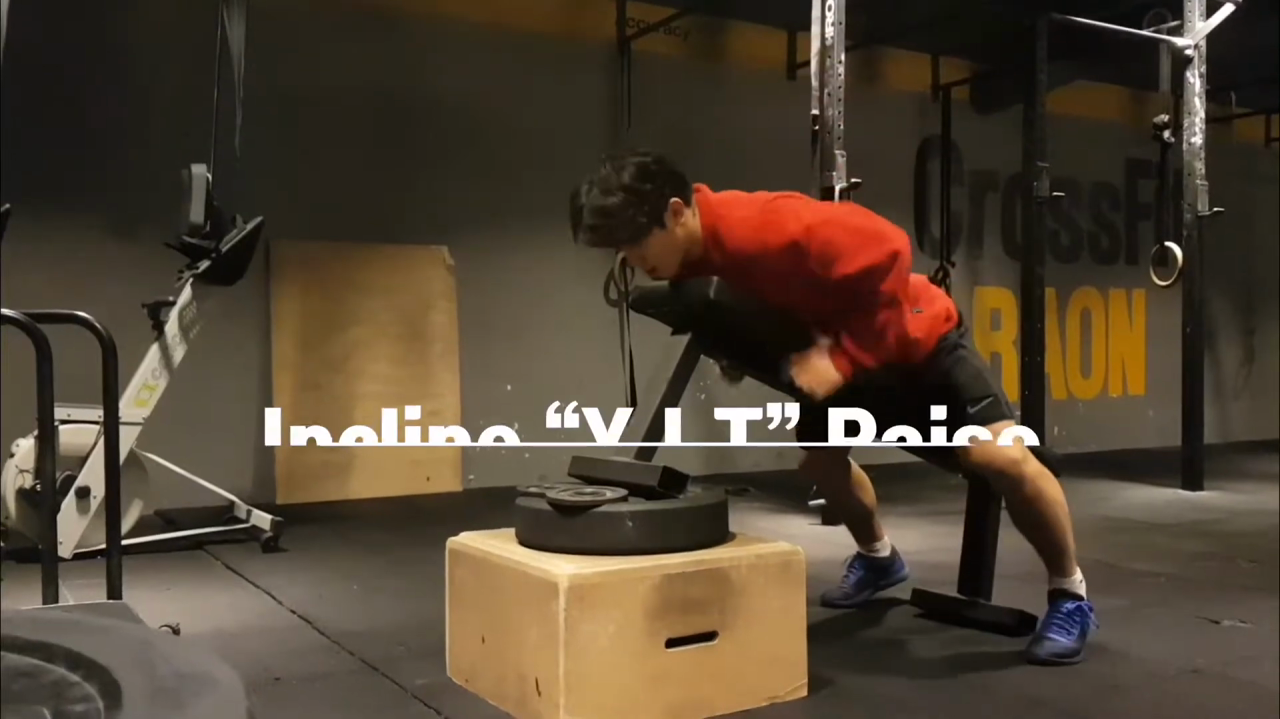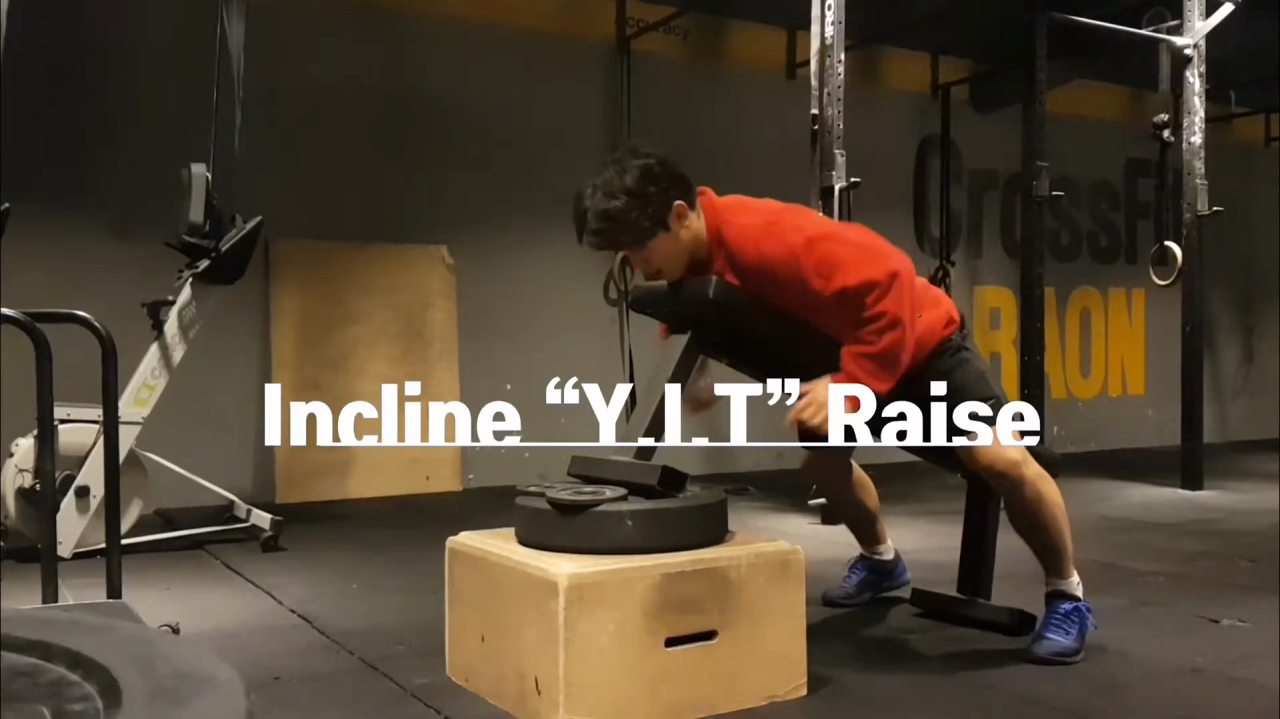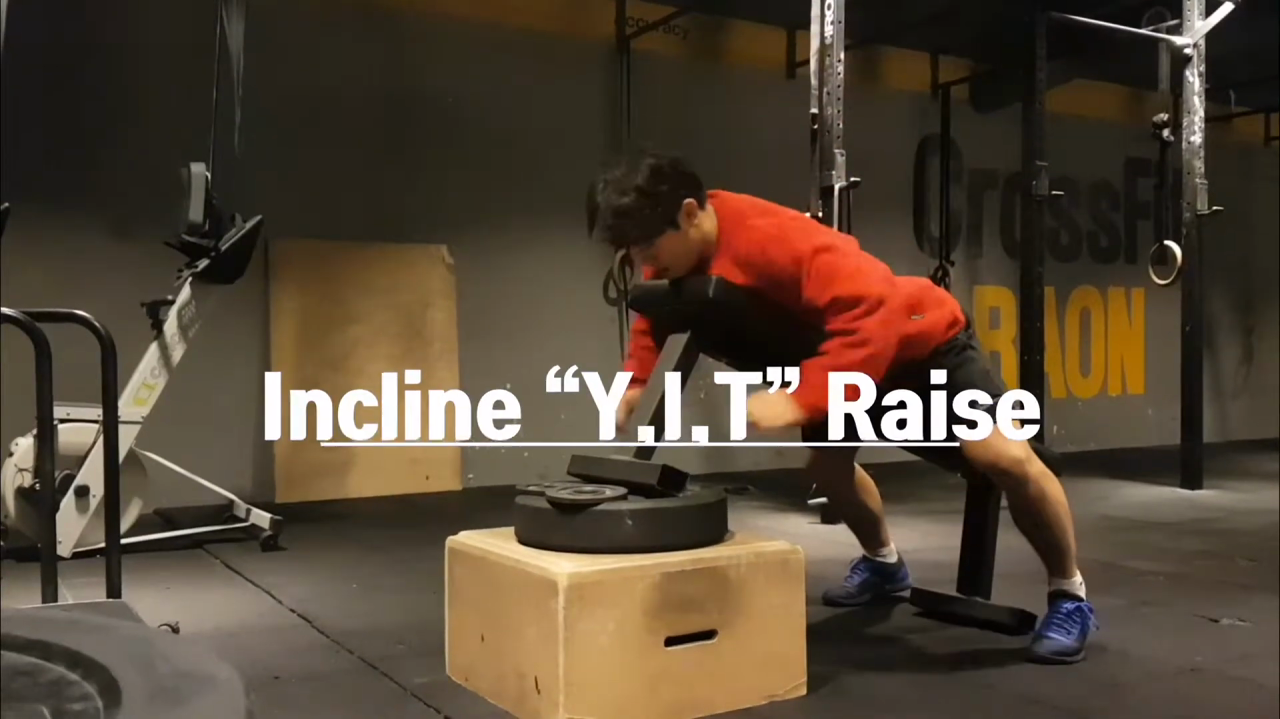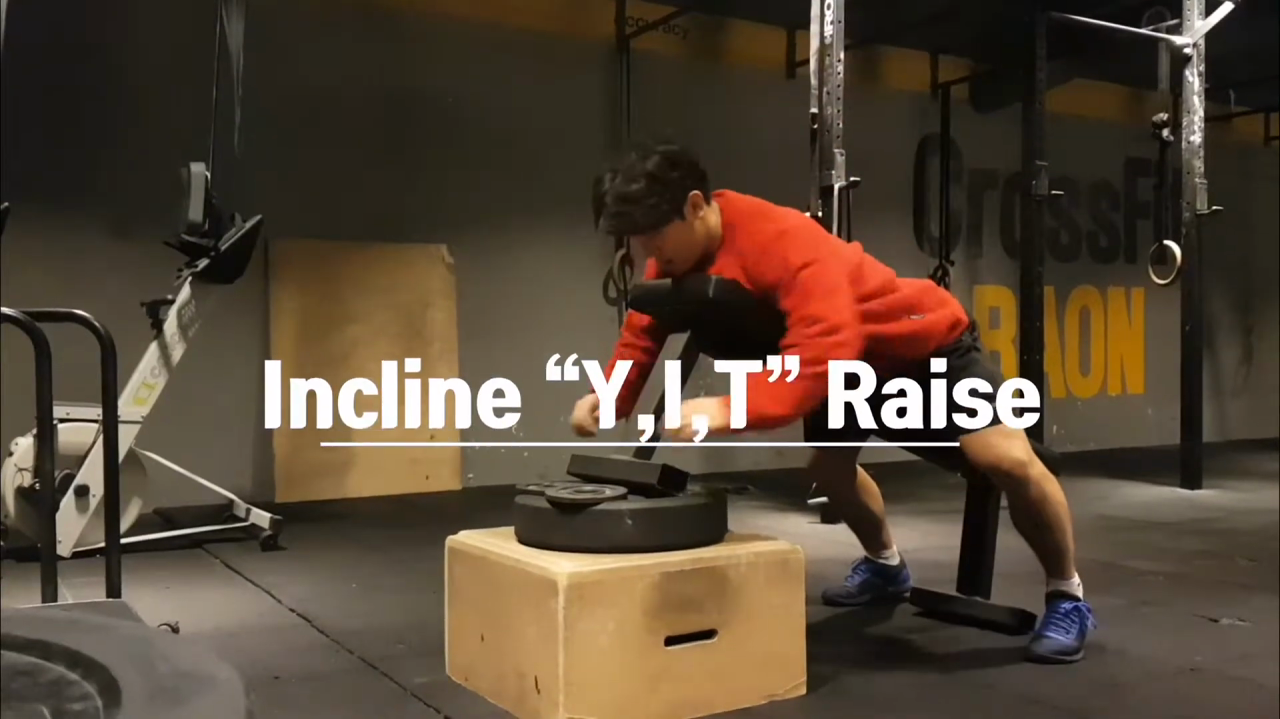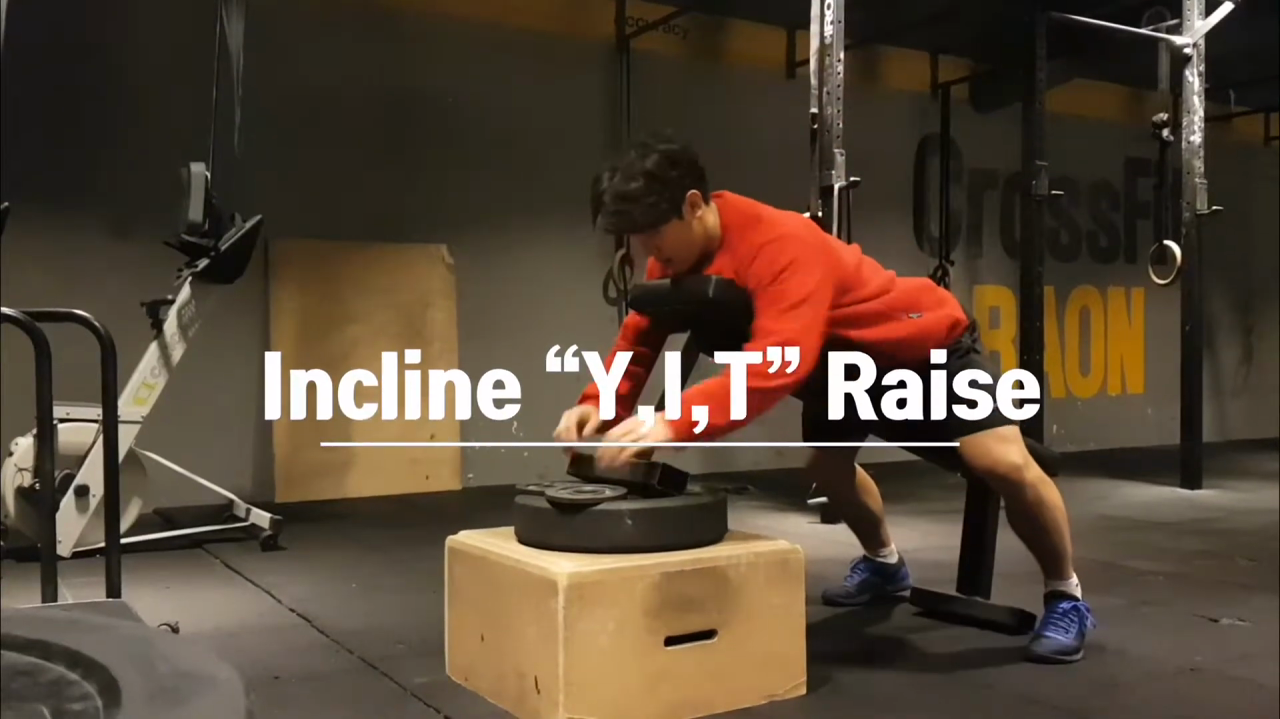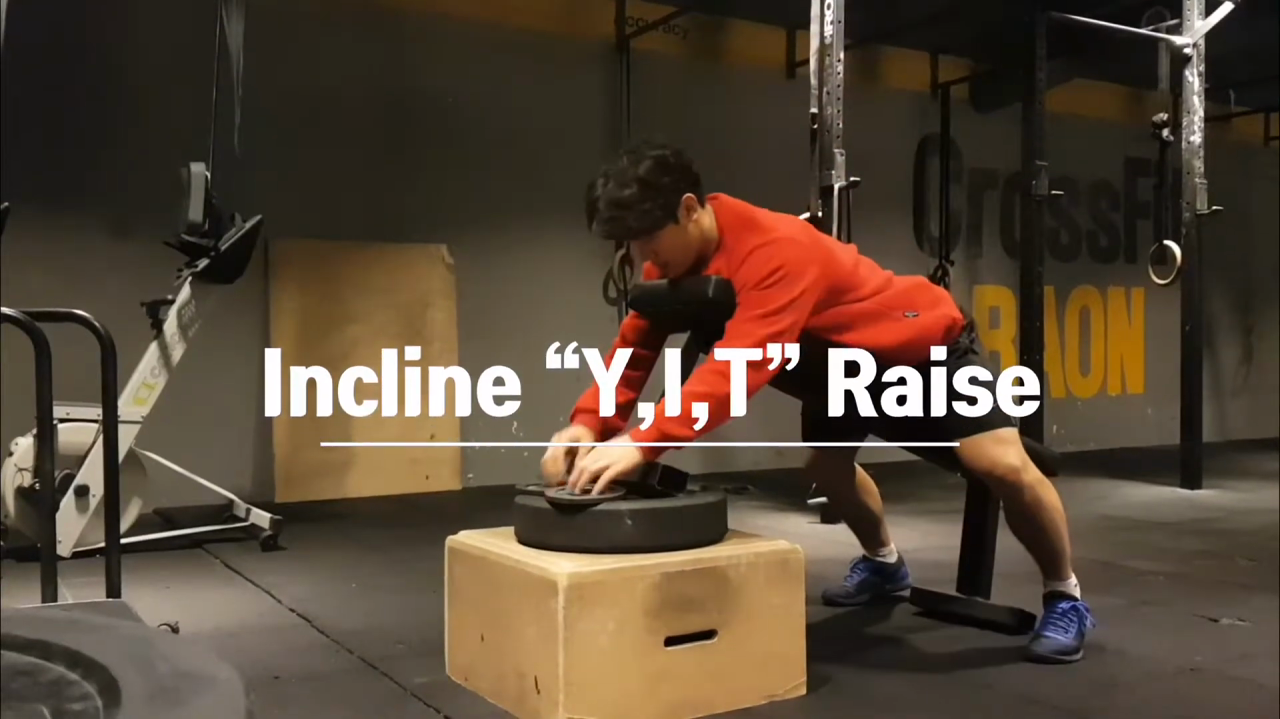
dt=0.1s
person 1, frame 1
left shoulder: (755, 226)
right shoulder: (675, 252)
left elbow: (884, 251)
left wrist: (845, 358)
left hip: (916, 338)
right hip: (831, 355)
left knee: (1002, 459)
right knee: (818, 459)
left ankle: (1070, 596)
right ankle: (878, 557)
person 1, frame 2
left shoulder: (761, 233)
right shoulder: (679, 259)
left elbow: (886, 275)
left wrist: (852, 384)
right wrist: (690, 373)
left hip: (920, 341)
right hip: (835, 357)
left knee: (1003, 460)
right knee: (821, 461)
left ankle: (1067, 597)
right ankle: (881, 560)
person 1, frame 3
left shoulder: (773, 237)
right shoulder: (676, 259)
left elbow: (873, 314)
right elbow: (652, 326)
left wrist: (801, 399)
right wrist: (635, 384)
left hip: (924, 342)
right hip: (850, 358)
left knee: (1006, 459)
right knee: (825, 462)
left ankle: (1070, 596)
right ankle: (883, 562)
person 1, frame 4
left shoulder: (780, 241)
right shoulder: (678, 258)
left elbow: (827, 341)
right elbow: (645, 331)
left wrist: (736, 409)
right wrist: (611, 395)
left hip: (928, 341)
right hip: (855, 363)
left knee: (1008, 460)
right knee: (827, 463)
left ankle: (1067, 597)
right ankle: (885, 564)
person 1, frame 5
left shoulder: (780, 245)
right shoulder: (677, 257)
left elbow: (772, 363)
right elbow: (638, 343)
left wrist: (673, 425)
right wrist: (593, 405)
left hip: (927, 342)
left knee: (1003, 463)
right knee: (826, 462)
left ankle: (1066, 598)
right ankle: (883, 563)
person 1, frame 6
left shoulder: (774, 250)
right shoulder: (675, 259)
left elbow: (743, 366)
right elbow: (637, 347)
left wrist: (639, 444)
right wrist: (587, 423)
left hip: (923, 341)
left knee: (1001, 466)
right knee: (825, 462)
left ankle: (1065, 598)
right ankle: (883, 563)
